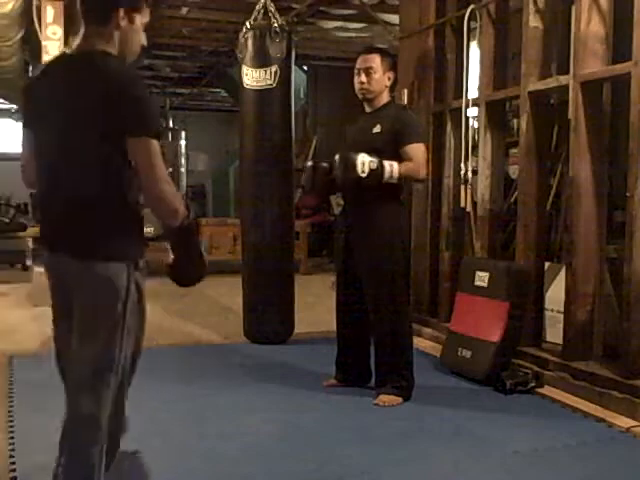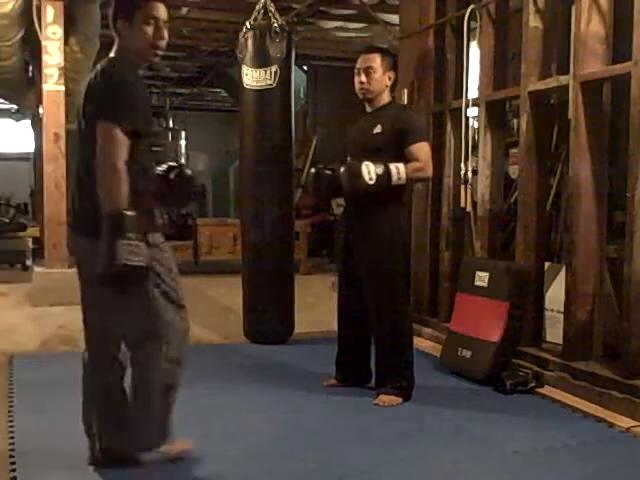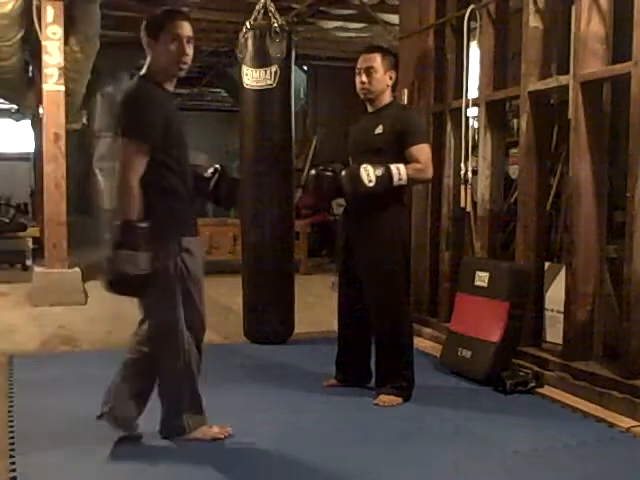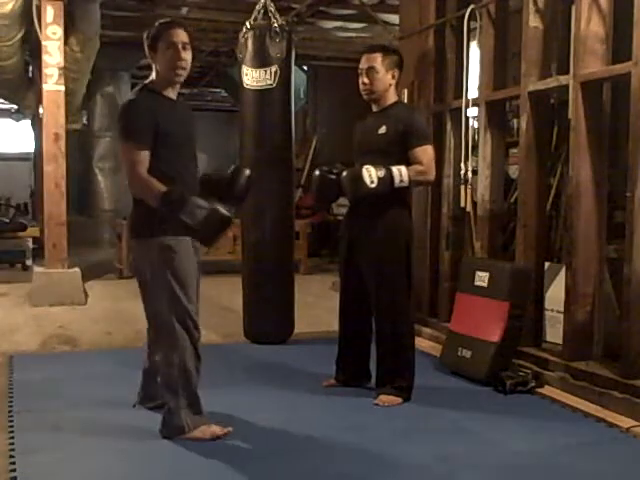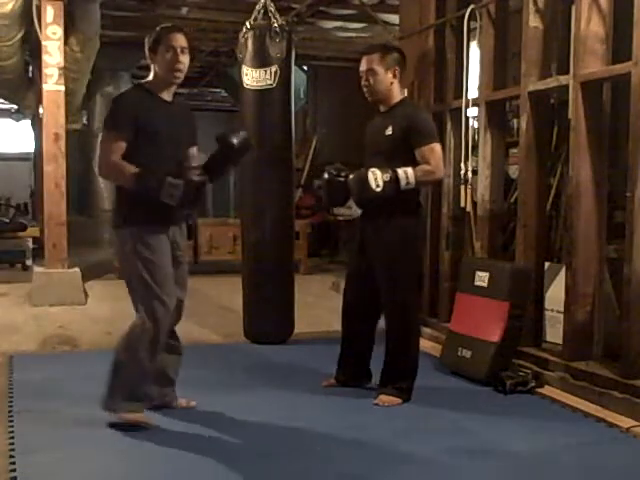
dt=0.4s
person 1, frame 1
left shoulder: (41, 82)
right shoulder: (123, 85)
left elbow: (30, 174)
right elbow: (154, 184)
right wrist: (185, 232)
left hip: (57, 245)
right hip: (107, 251)
left knee: (78, 361)
right knee: (102, 374)
person 1, frame 2
left shoulder: (101, 79)
right shoulder: (123, 83)
right elbow: (111, 165)
right wrist: (122, 232)
left hip: (89, 232)
right hip: (116, 233)
left knee: (103, 342)
right knee: (162, 330)
left ankle: (106, 442)
right ankle: (147, 438)
person 1, frame 3
left shoulder: (157, 97)
right shoulder: (145, 100)
right elbow: (129, 178)
left hip: (164, 233)
right hip: (169, 236)
left knee: (159, 326)
right knee: (183, 328)
left ankle: (121, 407)
right ankle: (183, 420)
person 1, frame 4
left shoulder: (181, 109)
right shoulder: (140, 108)
right elbow: (138, 178)
left wrist: (213, 192)
right wrist: (187, 210)
left hip: (180, 228)
right hip: (160, 231)
left knee: (170, 319)
right knee: (178, 322)
left ankle: (155, 392)
right ankle: (183, 418)
person 1, frame 5
left shoulder: (184, 114)
right shoulder: (129, 103)
right elbow: (108, 164)
left wrist: (215, 165)
right wrist: (153, 185)
left hip: (172, 223)
right hip: (139, 223)
left knee: (170, 309)
right knee: (155, 310)
left ankle: (159, 390)
right ankle: (123, 398)
person 2, frame 1
left shoulder: (401, 119)
right shoulder: (356, 125)
left elbow: (418, 169)
left wrist: (375, 168)
right wrist: (333, 176)
left hip: (385, 220)
right hip: (352, 218)
left knee: (388, 303)
right knee: (349, 300)
left ankle: (396, 382)
right ankle: (351, 370)
person 2, frame 2
left shoulder: (403, 119)
right shoulder: (357, 126)
left elbow: (424, 168)
left wrist: (382, 173)
right wrist: (335, 181)
left hip: (387, 221)
right hip: (354, 219)
left knee: (389, 303)
right knee: (351, 300)
left ankle: (396, 382)
right ankle: (351, 371)
person 2, frame 3
left shoulder: (404, 119)
right shoulder: (358, 126)
left elbow: (424, 170)
left wrist: (383, 174)
right wrist: (335, 182)
left hip: (387, 221)
right hip: (355, 219)
left knee: (389, 303)
right knee: (351, 300)
left ankle: (397, 383)
right ankle: (351, 371)
person 2, frame 4
left shoulder: (408, 119)
right shoulder: (363, 124)
left elbow: (427, 171)
left wrist: (385, 175)
right wrist: (337, 181)
left hip: (389, 222)
right hip: (358, 219)
left knee: (391, 304)
right knee: (352, 301)
left ankle: (397, 383)
right ankle: (352, 371)
person 2, frame 5
left shoulder: (415, 118)
right shoulder: (374, 123)
left elbow: (434, 170)
left wrist: (389, 178)
right wrist: (348, 183)
left hip: (401, 224)
right hip: (371, 222)
left knee: (399, 305)
right knee: (357, 299)
left ankle: (398, 384)
right ankle: (352, 371)
